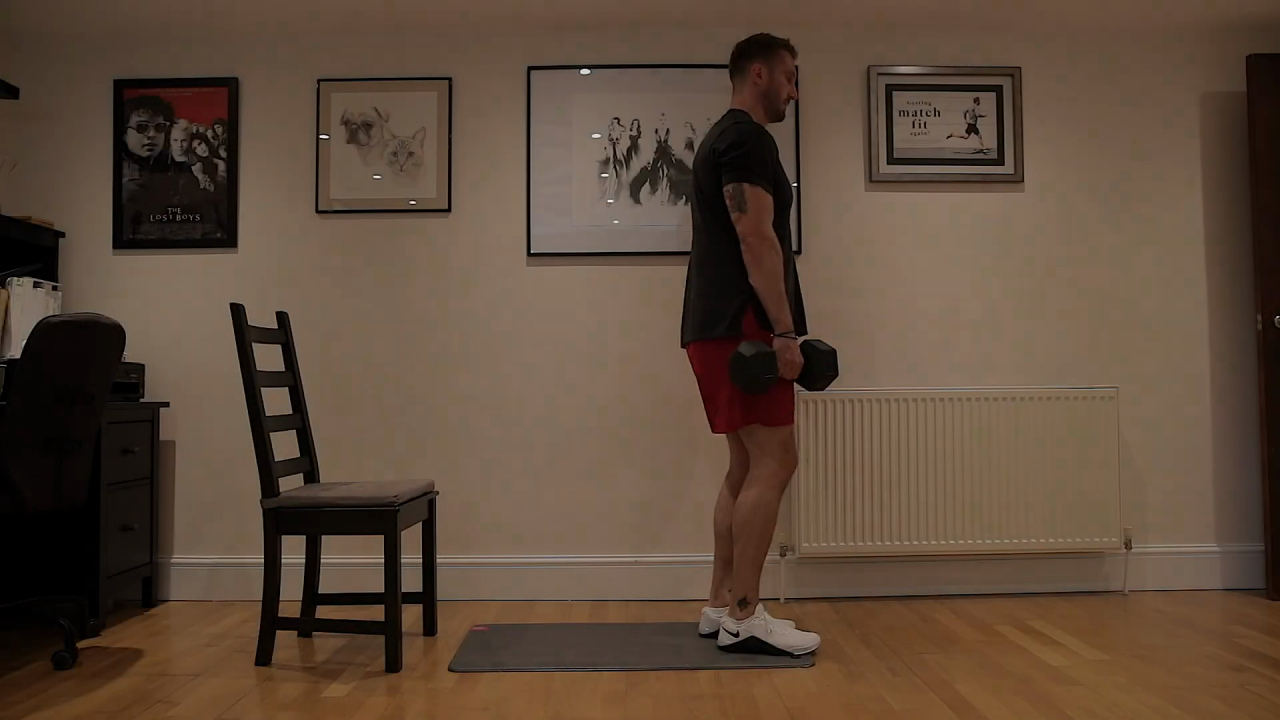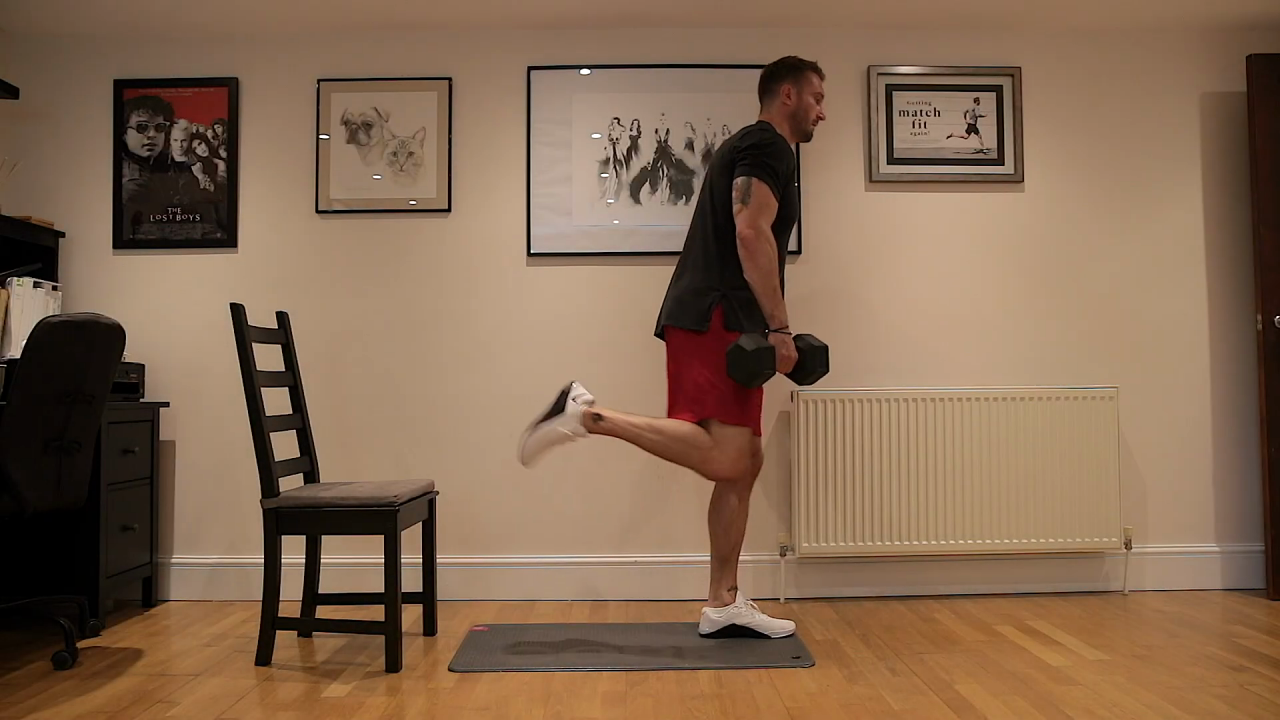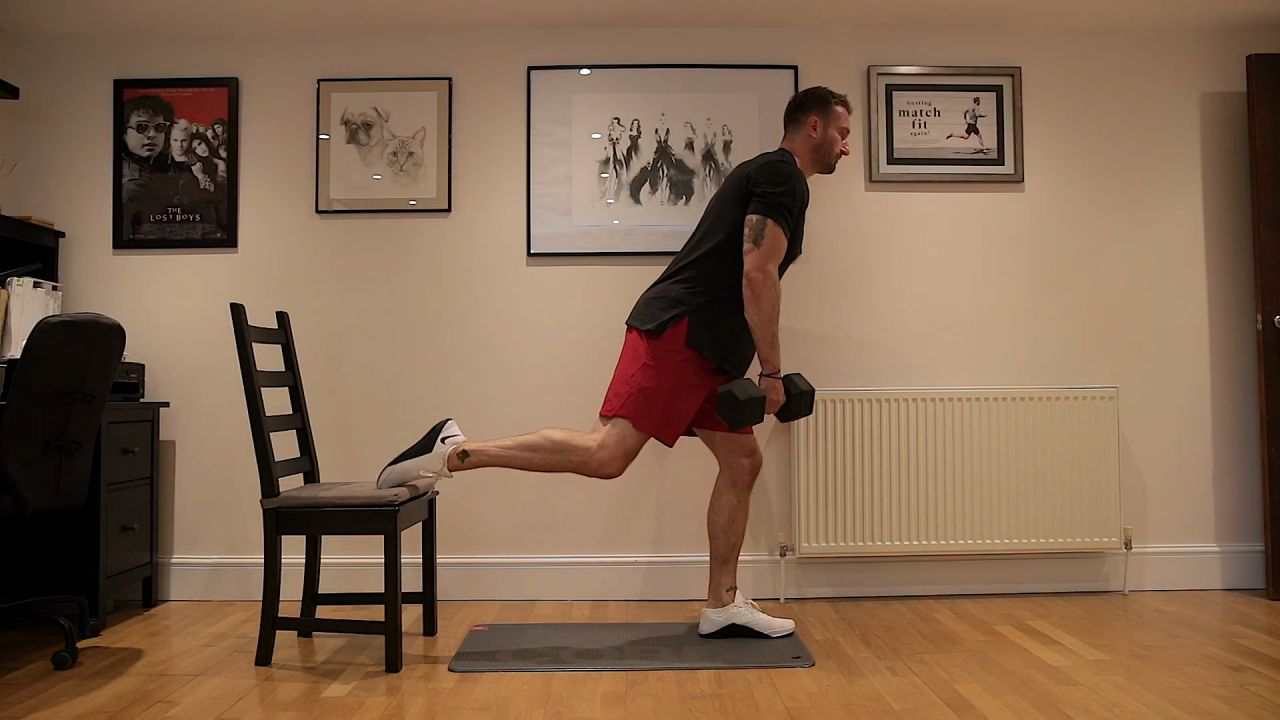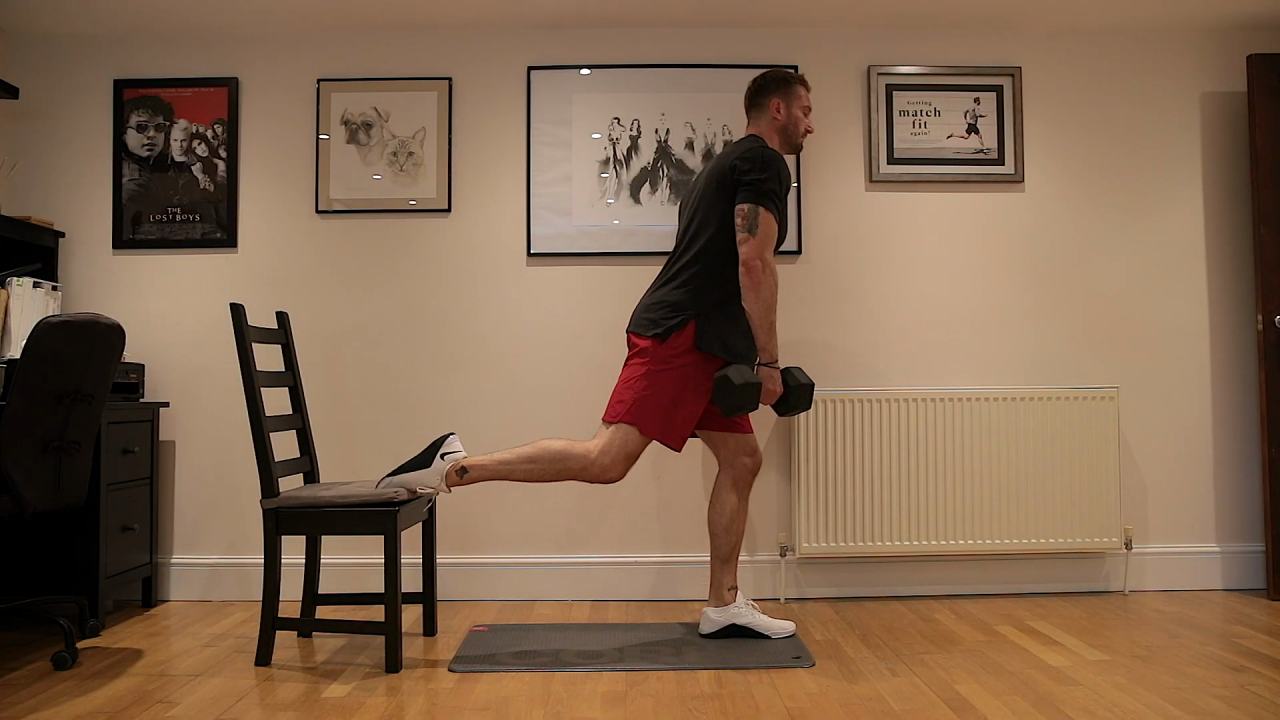
dt=0.7s
person 1, frame 1
left shoulder: (725, 139)
right shoulder: (747, 138)
right elbow: (756, 239)
right wrist: (784, 333)
left hip: (721, 323)
right hip: (741, 324)
left knee: (747, 466)
right knee: (772, 464)
left ankle: (722, 606)
right ankle: (743, 618)
person 1, frame 2
left shoulder: (757, 150)
right shoulder: (765, 145)
right elbow: (752, 235)
left wrist: (765, 331)
right wrist: (779, 330)
left hip: (722, 322)
right hip: (712, 318)
left knee: (742, 463)
right knee: (725, 461)
left ankle: (723, 604)
right ankle: (587, 414)
person 1, frame 3
left shoulder: (767, 177)
right shoulder: (782, 177)
right elbow: (758, 276)
left wrist: (752, 366)
right wrist: (771, 372)
left hip: (702, 344)
right hip: (678, 332)
left knee: (742, 462)
right knee: (605, 454)
left ankle: (722, 605)
right ankle: (455, 451)
person 1, frame 4
left shoulder: (731, 165)
right shoulder: (764, 164)
right elbow: (754, 265)
right wrist: (769, 362)
left hip: (699, 339)
right hip: (682, 335)
left knee: (742, 460)
right knee: (606, 459)
left ankle: (724, 606)
right ankle: (454, 466)
